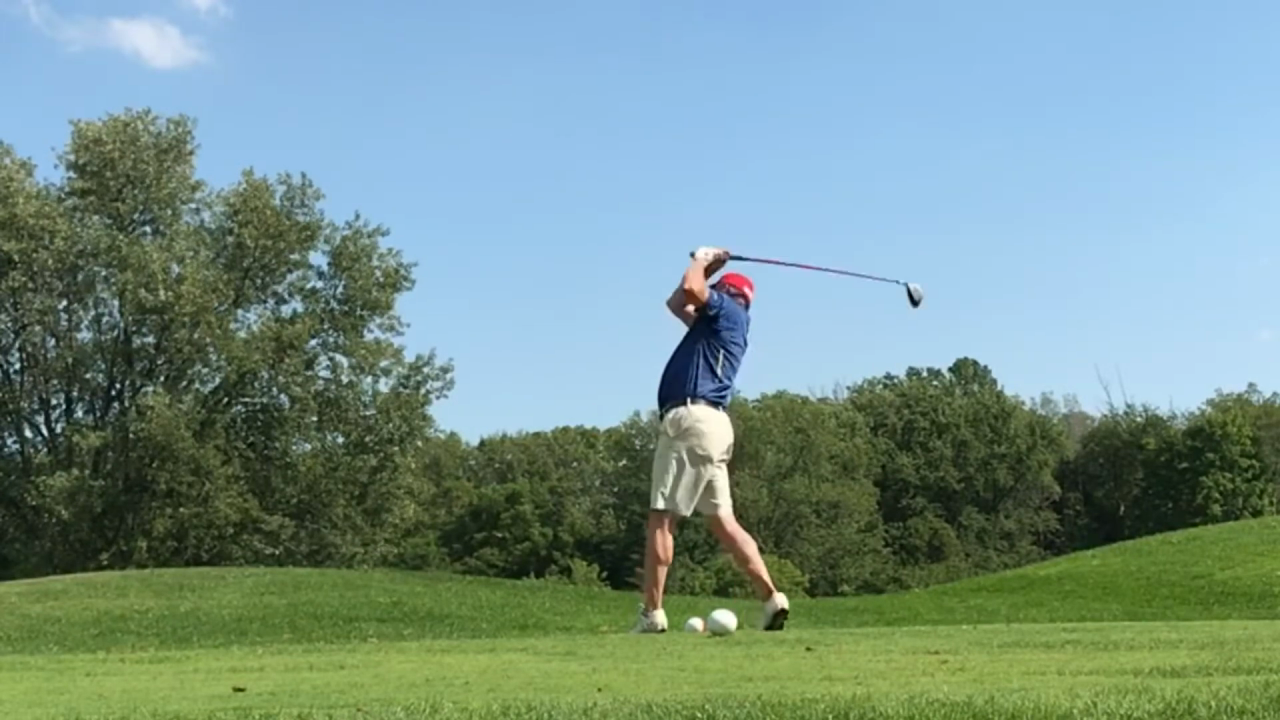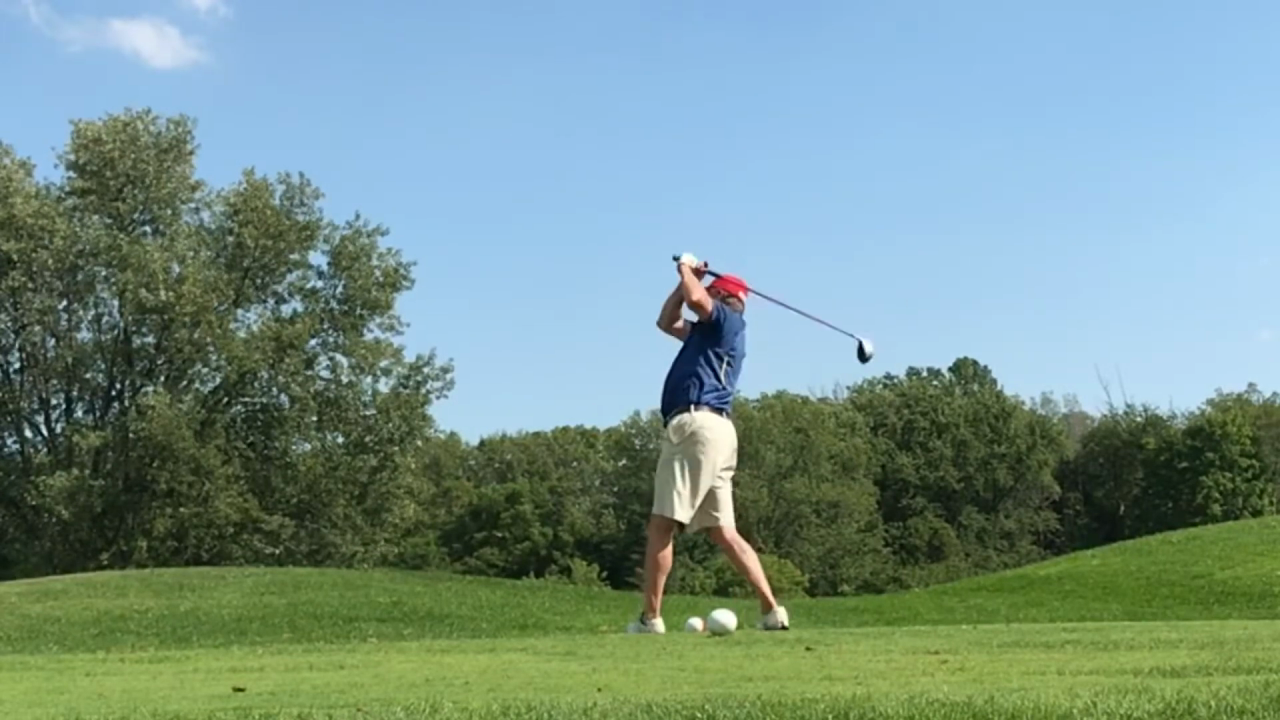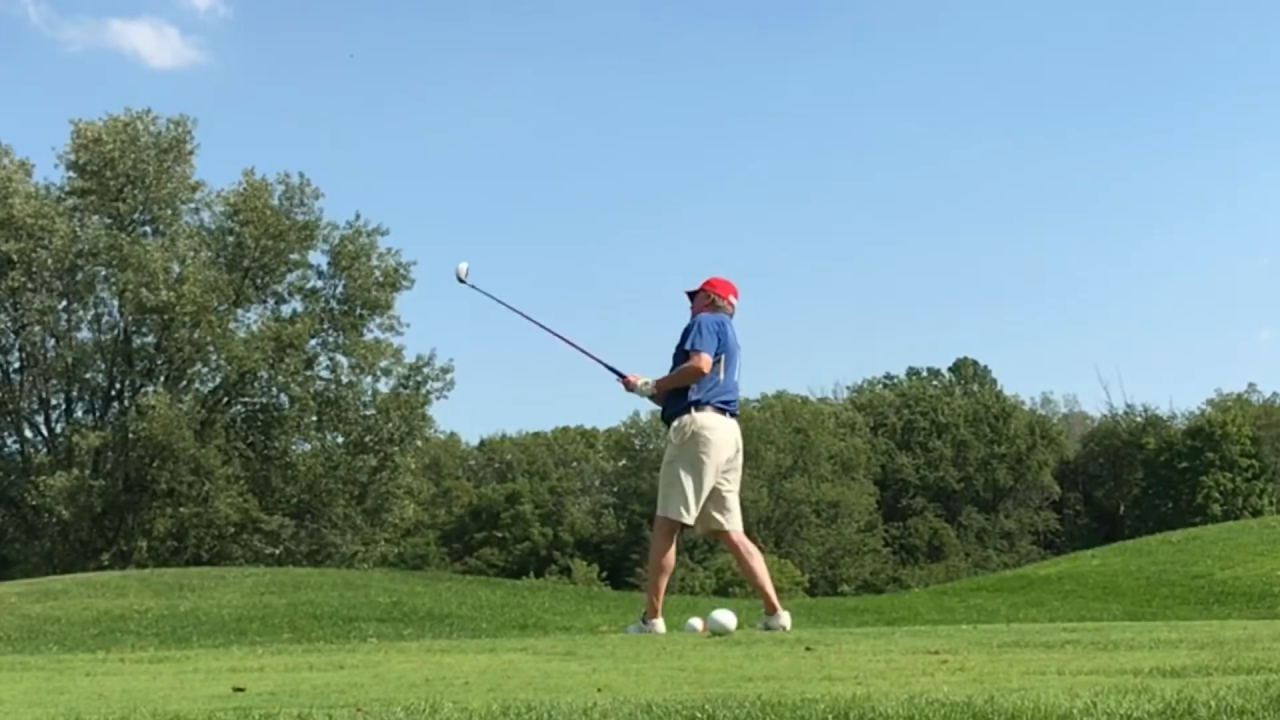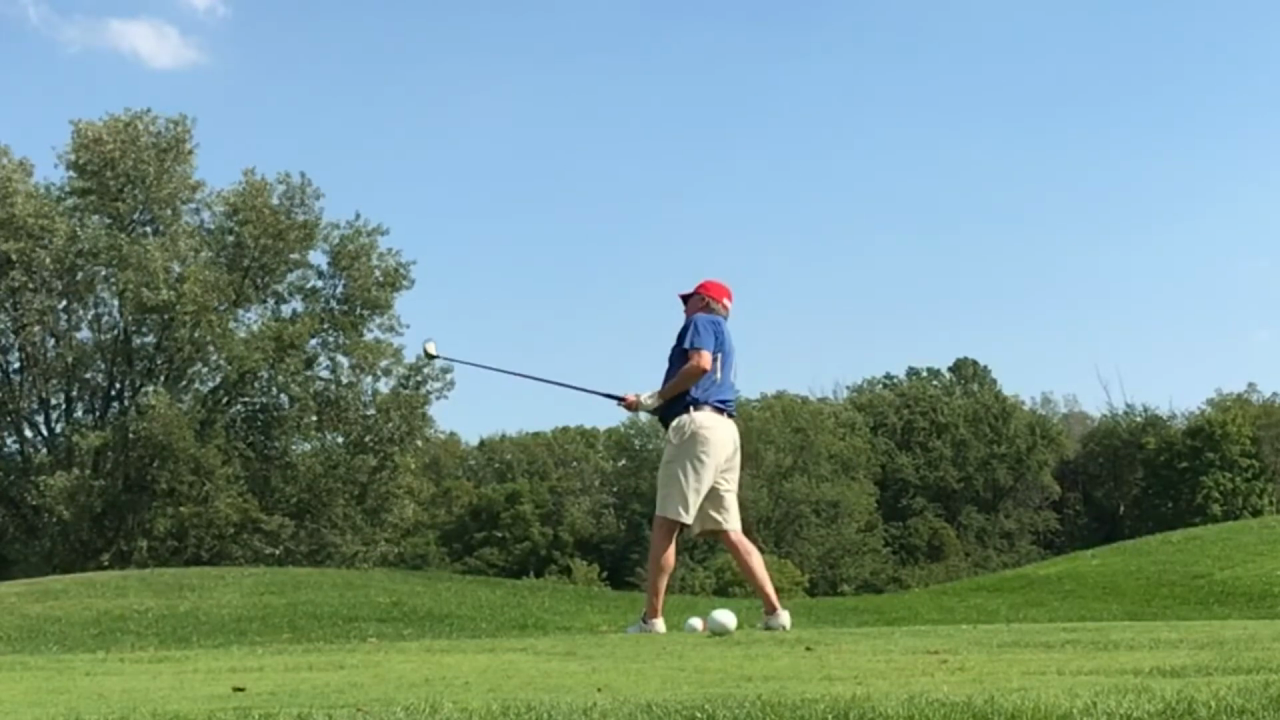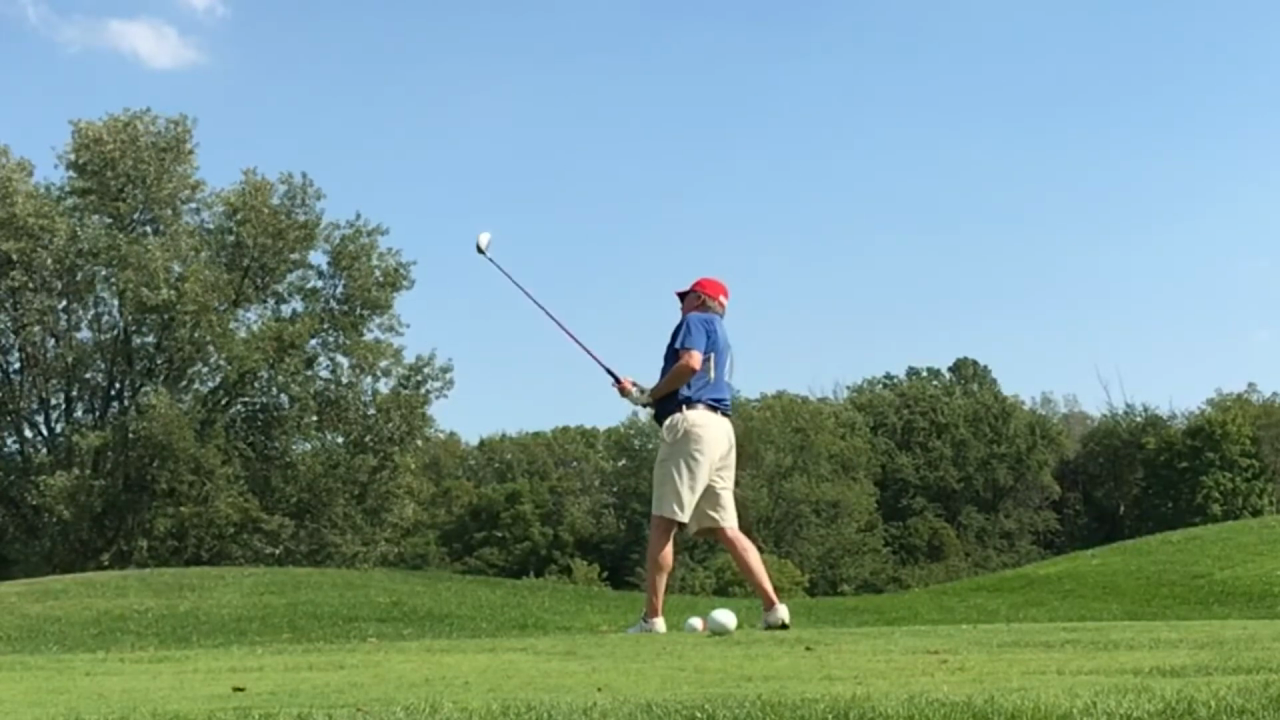
dt=0.4s
person 1, frame 1
left shoulder: (727, 309)
right shoulder: (715, 320)
left elbow: (689, 289)
right elbow: (677, 304)
left wrist: (700, 262)
right wrist: (709, 265)
left hip: (690, 420)
right hip: (709, 423)
left knee: (660, 518)
right knee: (724, 521)
left ankle: (652, 612)
right ankle: (771, 597)
person 1, frame 2
left shoulder: (728, 319)
right shoulder: (717, 330)
left elbow: (694, 297)
right elbow: (669, 323)
left wrist: (686, 269)
right wrist: (687, 278)
left hip: (695, 427)
right hip: (717, 431)
left knee: (661, 524)
right knee: (723, 531)
left ankle: (650, 617)
right ankle: (772, 610)
person 1, frame 3
left shoulder: (706, 322)
right shoulder: (726, 338)
left elbow: (698, 367)
left wrist: (651, 386)
right wrist: (648, 389)
left hip: (700, 428)
right hip: (726, 431)
left knee: (666, 525)
right knee: (731, 532)
left ankle: (651, 619)
right ankle: (775, 612)
person 1, frame 4
left shoulder: (702, 322)
right shoulder: (720, 339)
left elbow: (699, 364)
left wrist: (655, 397)
right wrist: (647, 404)
left hip: (698, 428)
right hip: (723, 431)
left knee: (664, 525)
right knee: (729, 531)
left ankle: (651, 619)
right ankle: (775, 612)
person 1, frame 5
left shoulder: (696, 321)
right shoulder: (722, 340)
left elbow: (689, 364)
left wrist: (649, 395)
right wrist: (642, 394)
left hip: (692, 426)
right hip: (720, 429)
left knee: (662, 525)
right knee: (726, 528)
left ankle: (652, 618)
right ankle: (773, 607)
